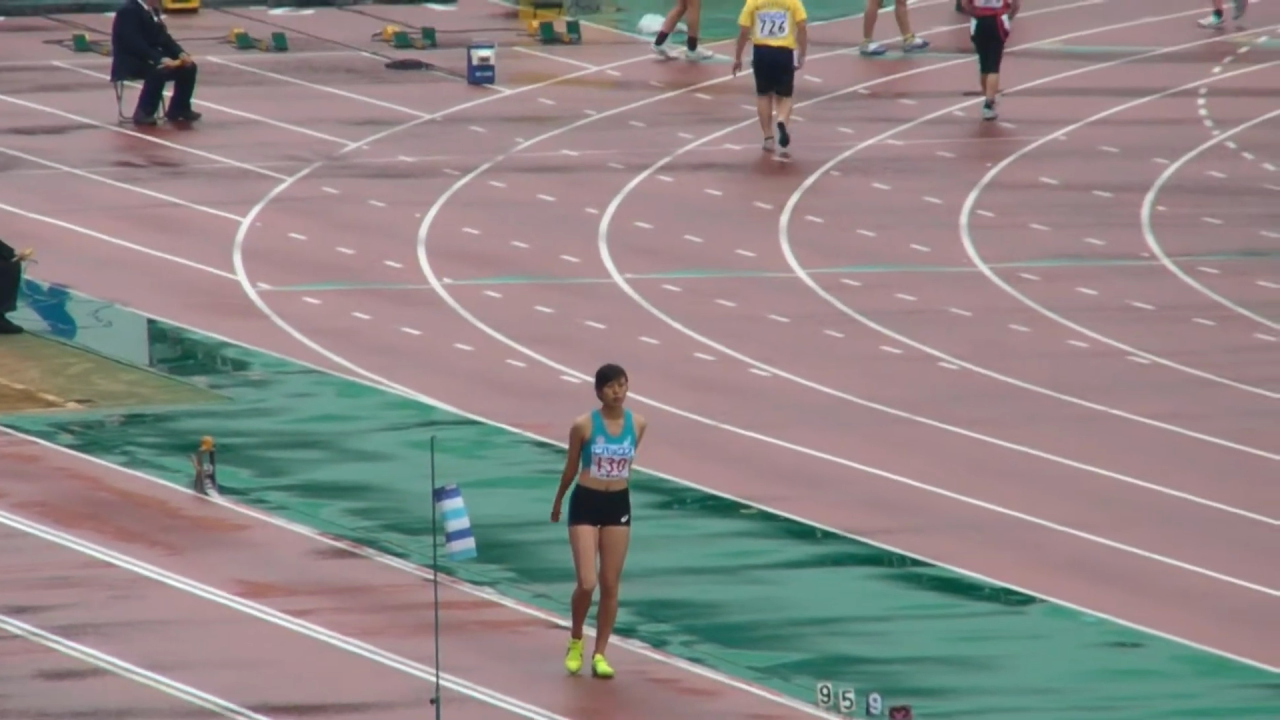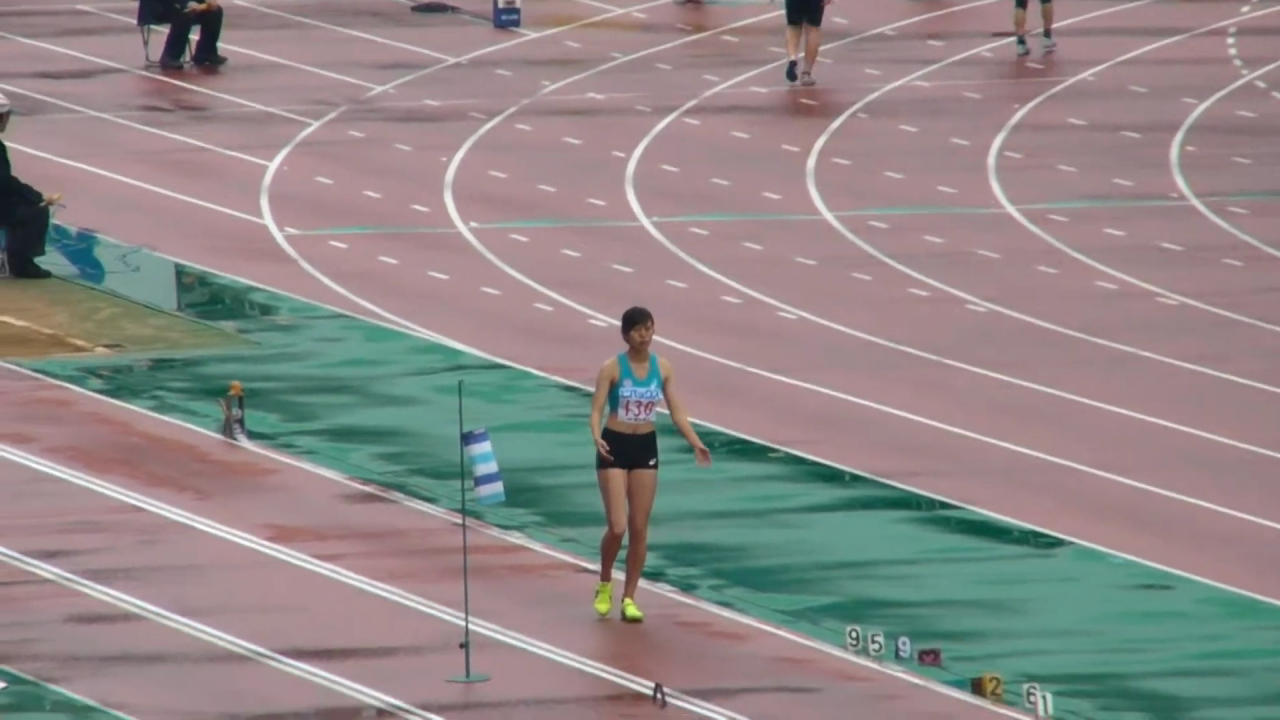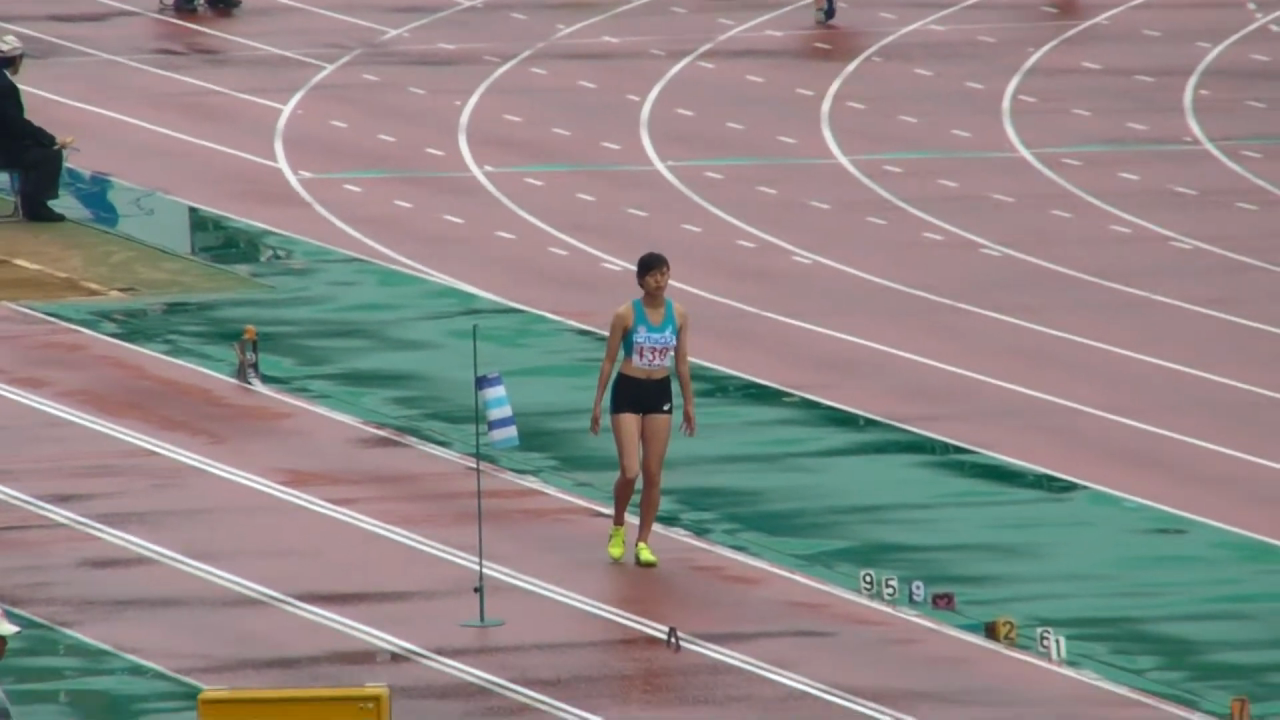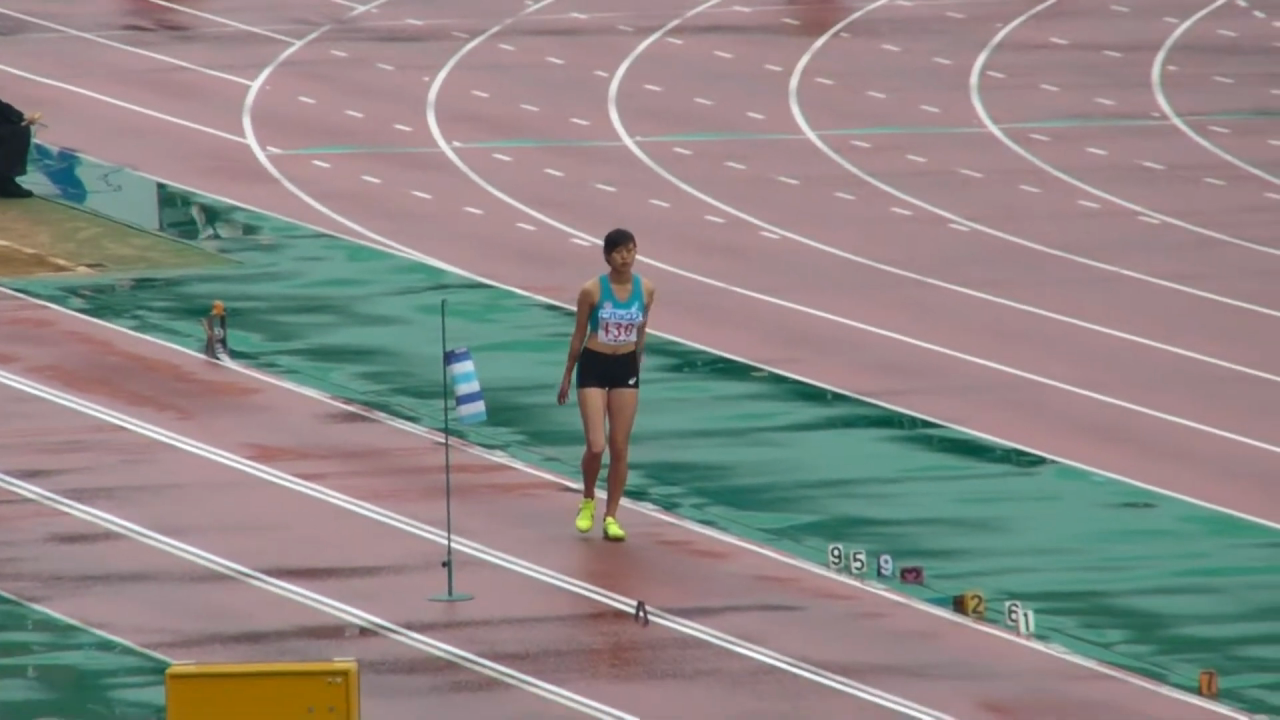
dt=0.4s
person 1, frame 1
left shoulder: (638, 424)
right shoulder: (583, 425)
right elbow: (571, 467)
right wrist: (558, 500)
left hip: (618, 503)
right hip: (585, 502)
left knee: (611, 585)
right knee: (587, 583)
left ankle: (600, 654)
right ankle: (575, 641)
person 1, frame 2
left shoulder: (662, 368)
right shoulder: (611, 368)
left elbow: (676, 411)
right elbow: (596, 409)
left wrist: (696, 443)
right wrist: (596, 437)
left hip: (646, 446)
right hip: (615, 446)
left knee: (640, 528)
right knee: (617, 527)
left ankle: (629, 598)
right ankle: (604, 585)
person 1, frame 3
left shoulder: (678, 314)
right shoulder: (625, 314)
left elbow: (681, 361)
right elbow: (609, 360)
left wrist: (689, 403)
right wrist: (597, 403)
left hip: (660, 393)
right hip: (628, 391)
left knee: (653, 473)
right knee: (630, 472)
left ankle: (642, 542)
right ankle: (617, 528)
person 1, frame 4
left shoulder: (646, 289)
right shoulder: (591, 290)
left elbow: (641, 335)
right elbow: (579, 336)
left wrist: (636, 367)
right wrist: (566, 377)
left hip: (626, 367)
right hip: (593, 366)
left knee: (620, 447)
right knee: (596, 445)
left ankle: (611, 516)
right ankle: (588, 501)
